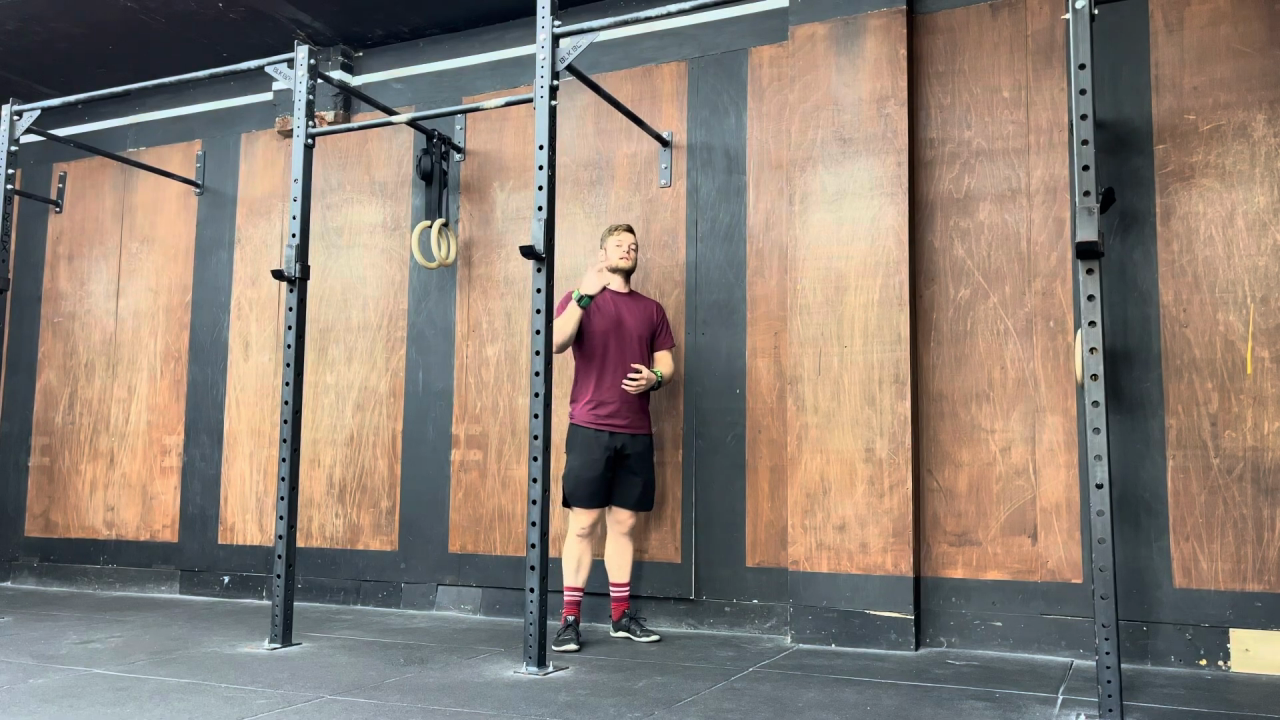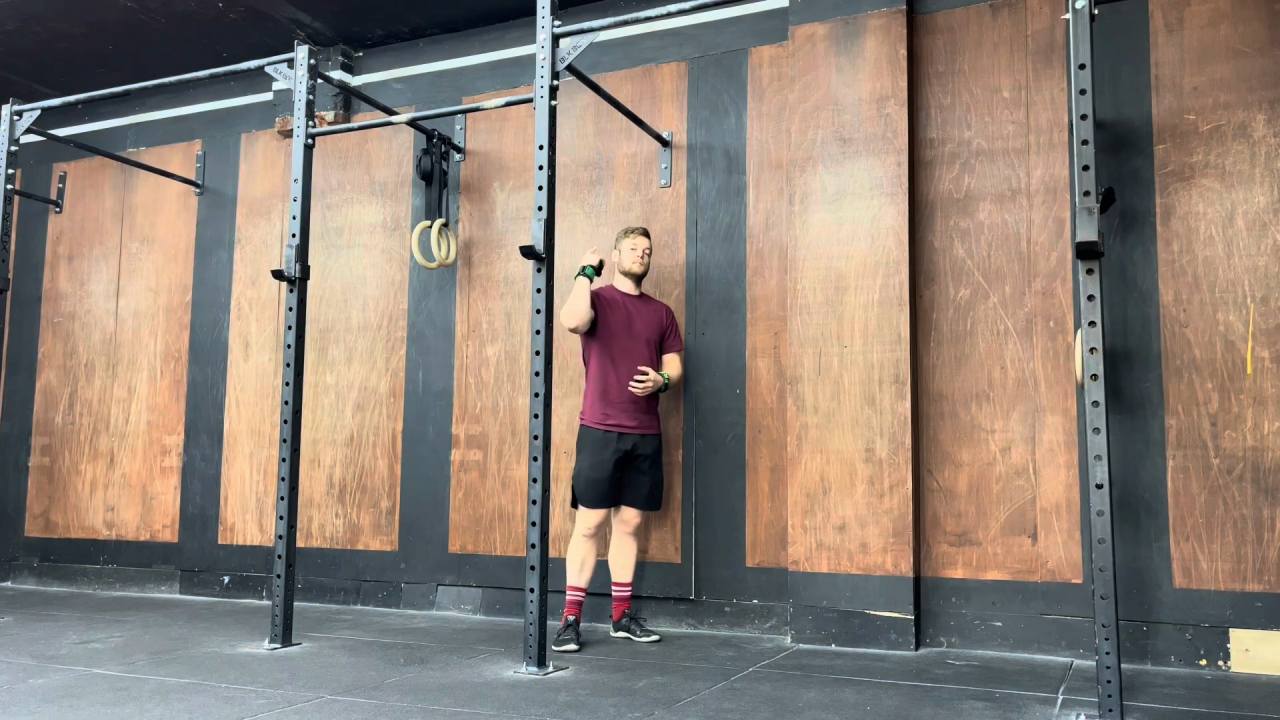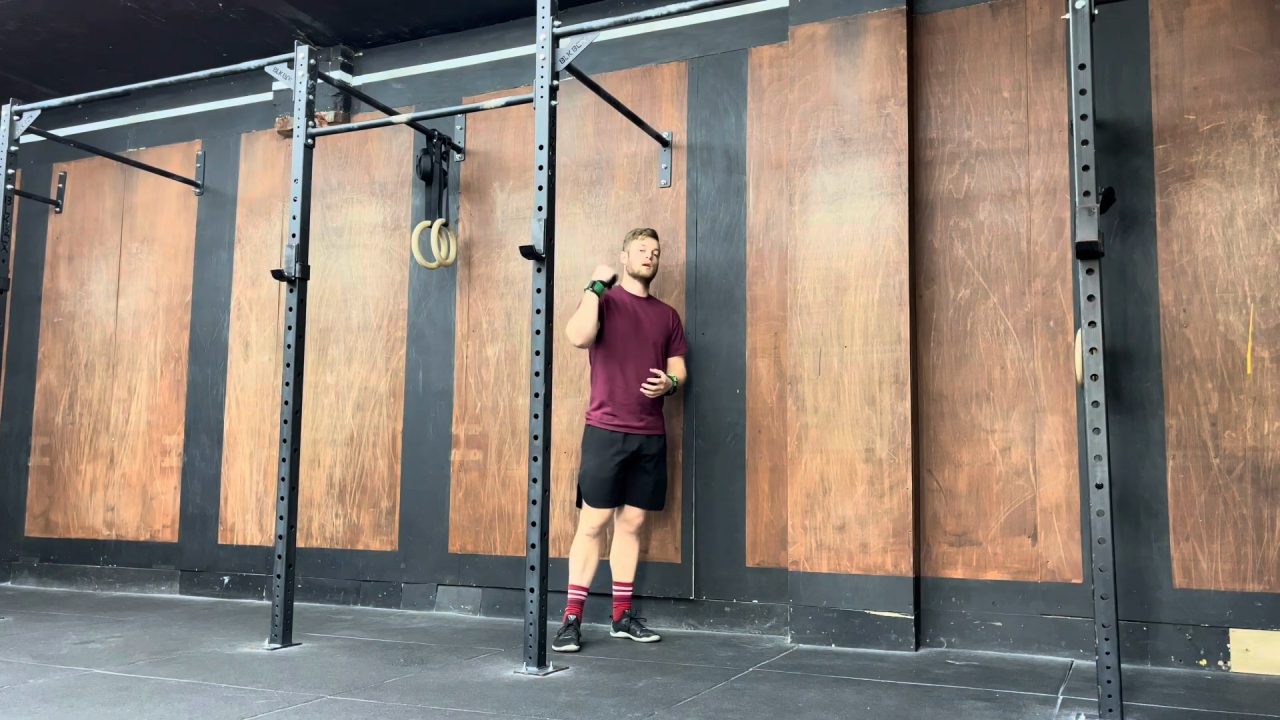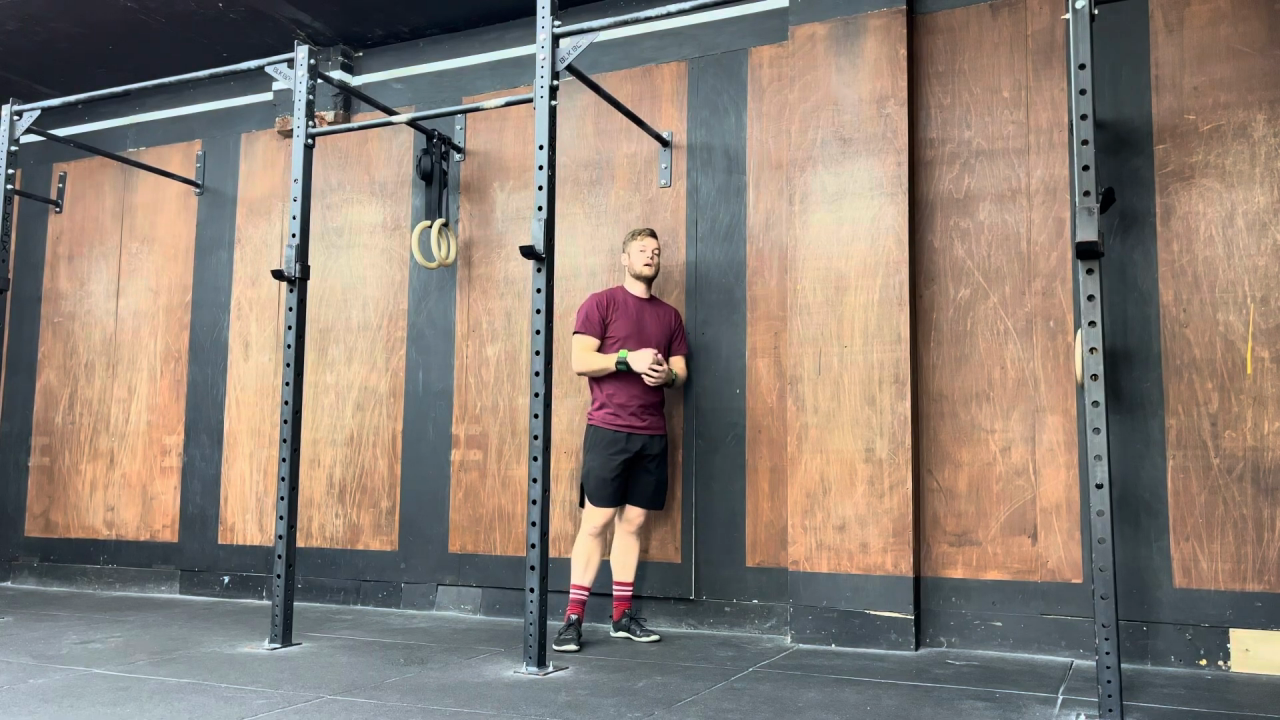
dt=0.3s
person 1, frame 1
left shoulder: (651, 309)
right shoulder: (580, 298)
left elbow: (667, 364)
right elbow: (557, 341)
left wrist: (653, 378)
right wrist: (583, 295)
left hip: (636, 433)
right hip: (590, 428)
left knee: (623, 523)
right knee: (583, 523)
left ankle: (622, 615)
right ankle: (570, 619)
person 1, frame 2
left shoulder: (661, 312)
right shoulder: (596, 297)
left elbow: (675, 367)
right elbow: (573, 321)
left wrist: (660, 380)
right wrist: (586, 272)
left hip: (646, 434)
right hip: (600, 429)
left knee: (628, 523)
right knee: (589, 524)
left ankle: (622, 614)
right ankle: (570, 618)
person 1, frame 3
left shoulder: (667, 314)
right shoulder: (603, 298)
left elbow: (679, 369)
right elbow: (578, 337)
left wrist: (670, 384)
right wrist: (596, 286)
left hip: (650, 435)
right hip: (606, 429)
left knee: (631, 523)
right knee: (593, 522)
left ankle: (622, 615)
right ankle: (572, 618)
person 1, frame 4
left shoulder: (670, 315)
right shoulder: (601, 303)
left elbow: (681, 370)
right elbow: (580, 361)
left wrist: (670, 375)
right wrist: (628, 359)
left hip: (652, 435)
right hip: (609, 429)
left knee: (632, 523)
right knee: (597, 521)
left ankle: (622, 615)
right ankle: (573, 617)
